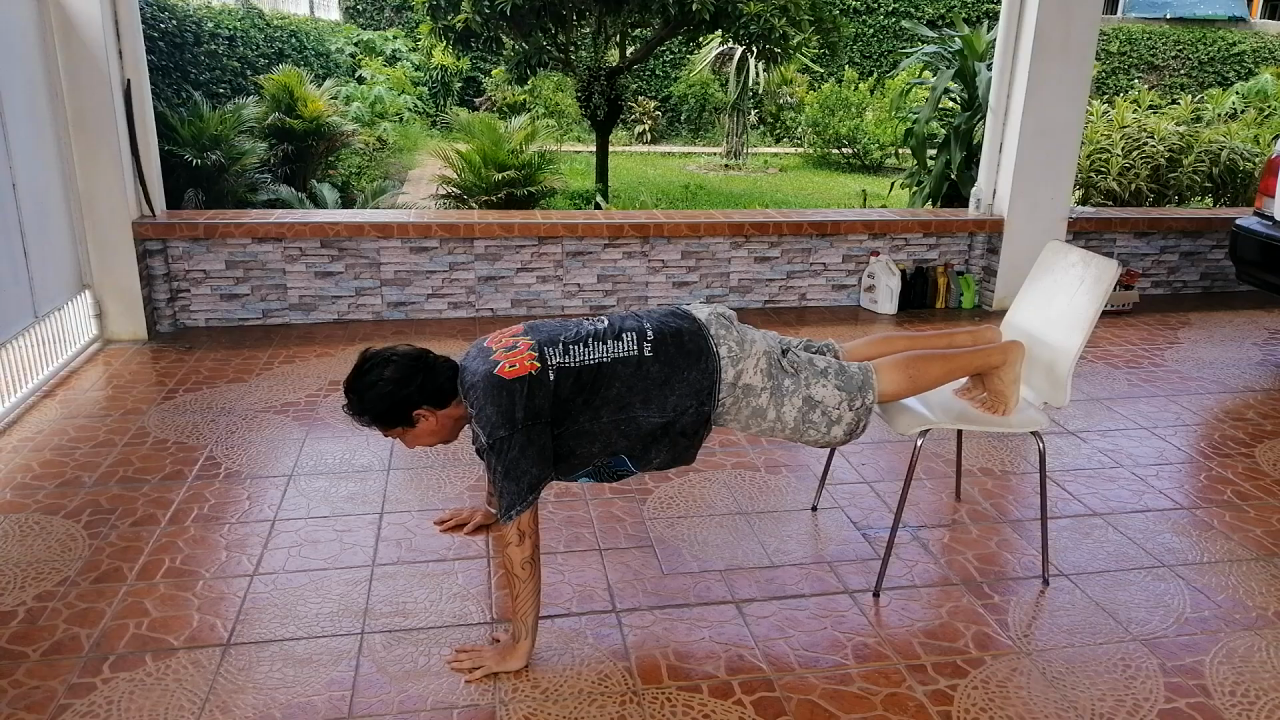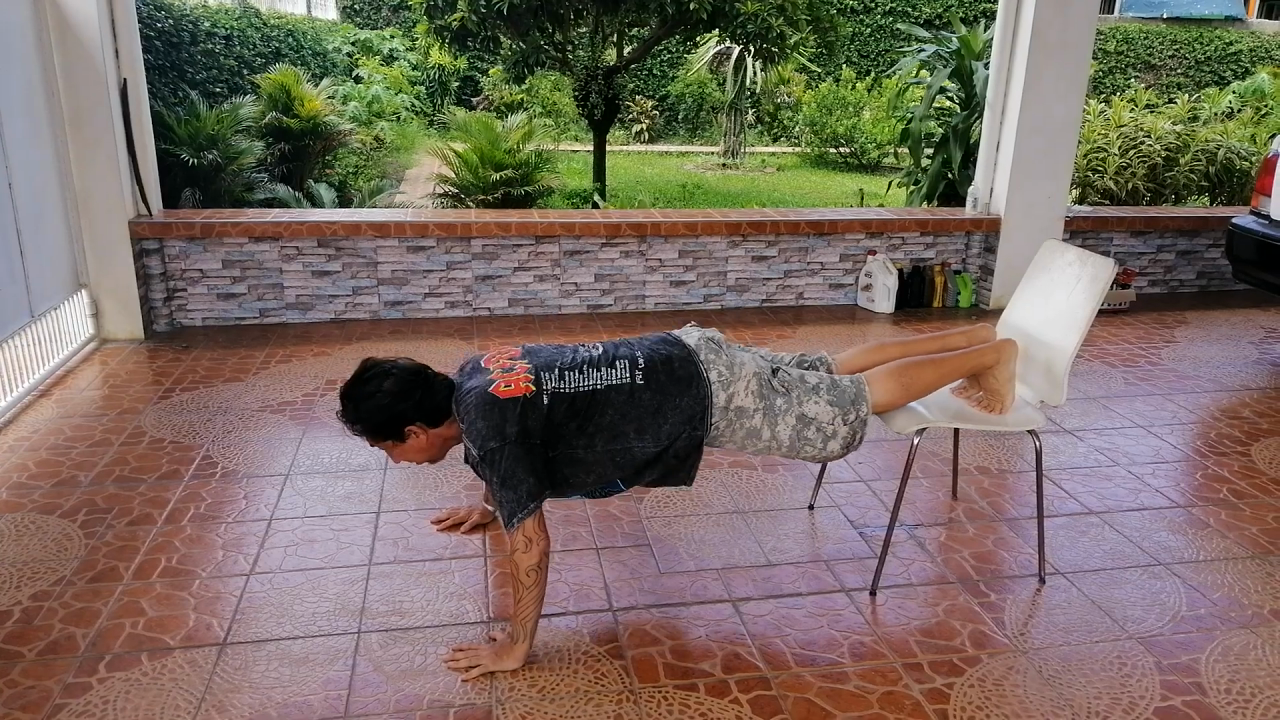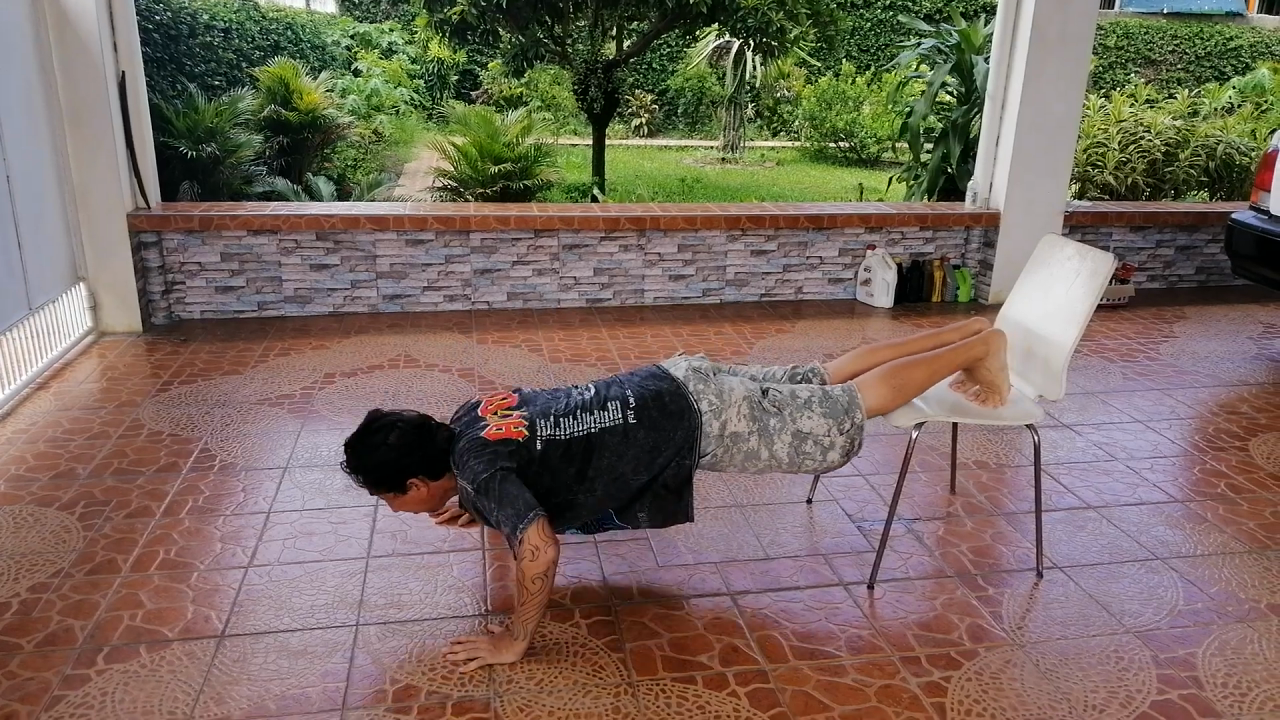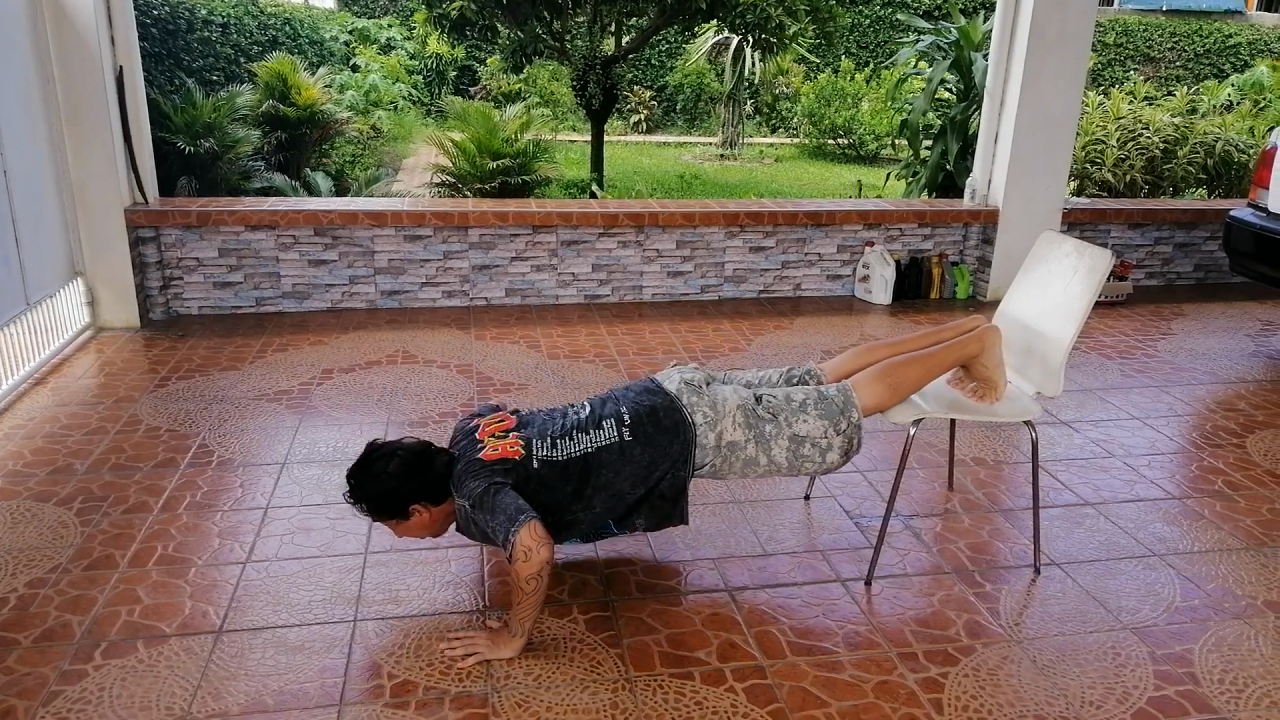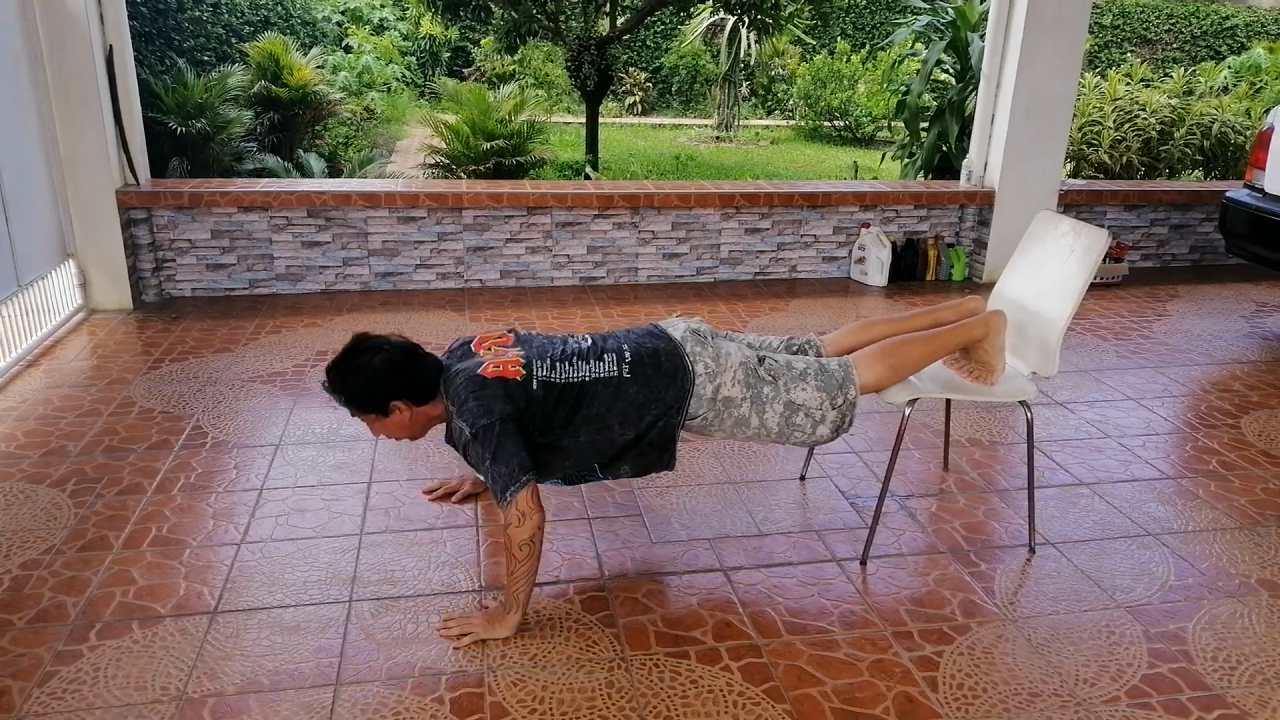
dt=0.3s
person 1, frame 1
left shoulder: (494, 402)
right shoulder: (476, 362)
left elbow: (522, 535)
left wrist: (517, 645)
right wrist: (490, 503)
left hip: (712, 371)
right hip: (700, 334)
left knee: (863, 391)
right knee: (842, 362)
left ankle: (996, 357)
right ankle: (977, 336)
person 1, frame 2
left shoulder: (486, 422)
right shoulder: (469, 378)
left elbow: (531, 539)
left wrist: (515, 644)
right wrist: (490, 501)
left hip: (707, 395)
right hip: (690, 357)
left knee: (856, 403)
right knee: (833, 373)
left ankle: (991, 356)
right ankle: (973, 335)
person 1, frame 3
left shoulder: (478, 472)
right shoulder: (467, 423)
left elbow: (540, 548)
left wrist: (515, 637)
right wrist: (480, 501)
left hip: (695, 424)
right hip: (677, 385)
left knee: (851, 411)
right knee: (828, 381)
left ankle: (981, 346)
right ankle: (964, 329)
person 1, frame 4
left shoulder: (475, 490)
right shoulder: (466, 438)
left elbow: (534, 548)
left wrist: (513, 633)
left hip: (691, 433)
right hip: (675, 395)
left knee: (847, 411)
right knee: (822, 382)
left ankle: (975, 342)
right ankle: (962, 327)
person 1, frame 5
left shoulder: (472, 401)
right shoulder: (460, 358)
left elbow: (527, 515)
left wrist: (510, 612)
right wrist: (482, 474)
left hip: (693, 383)
right hip: (677, 350)
left knee: (844, 386)
right knee: (824, 350)
left ankle: (981, 328)
right ankle: (961, 309)
